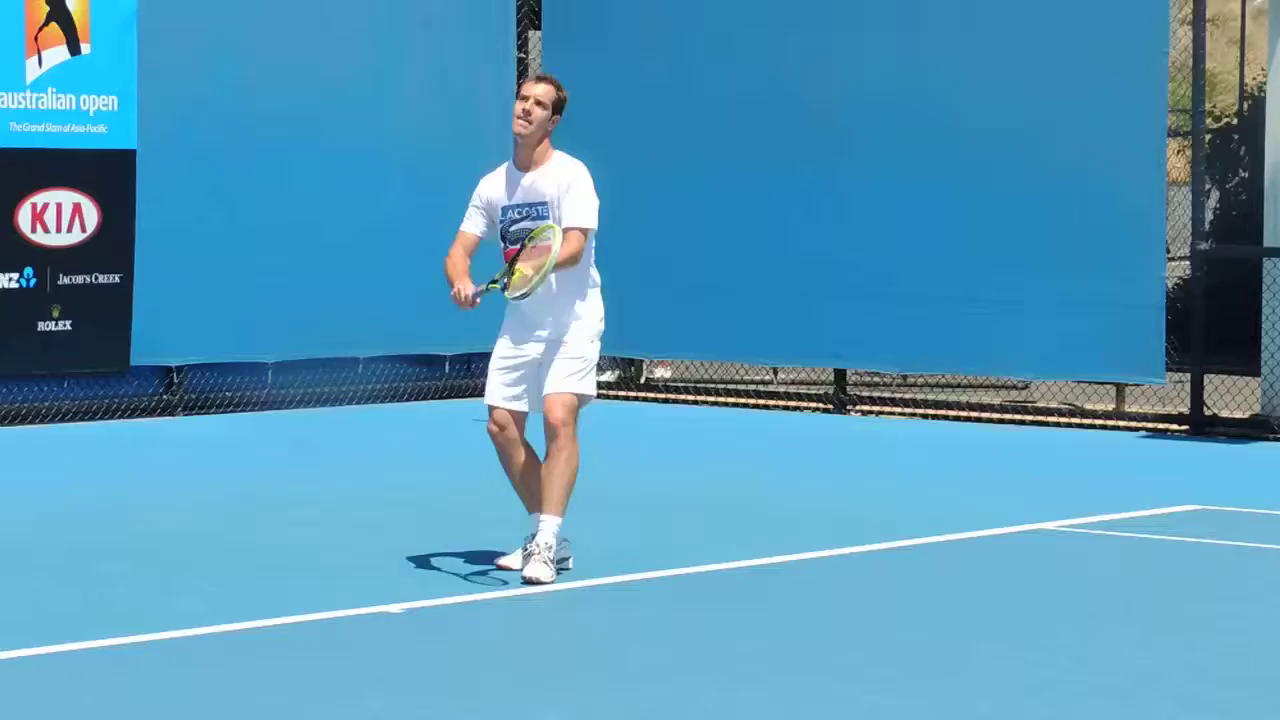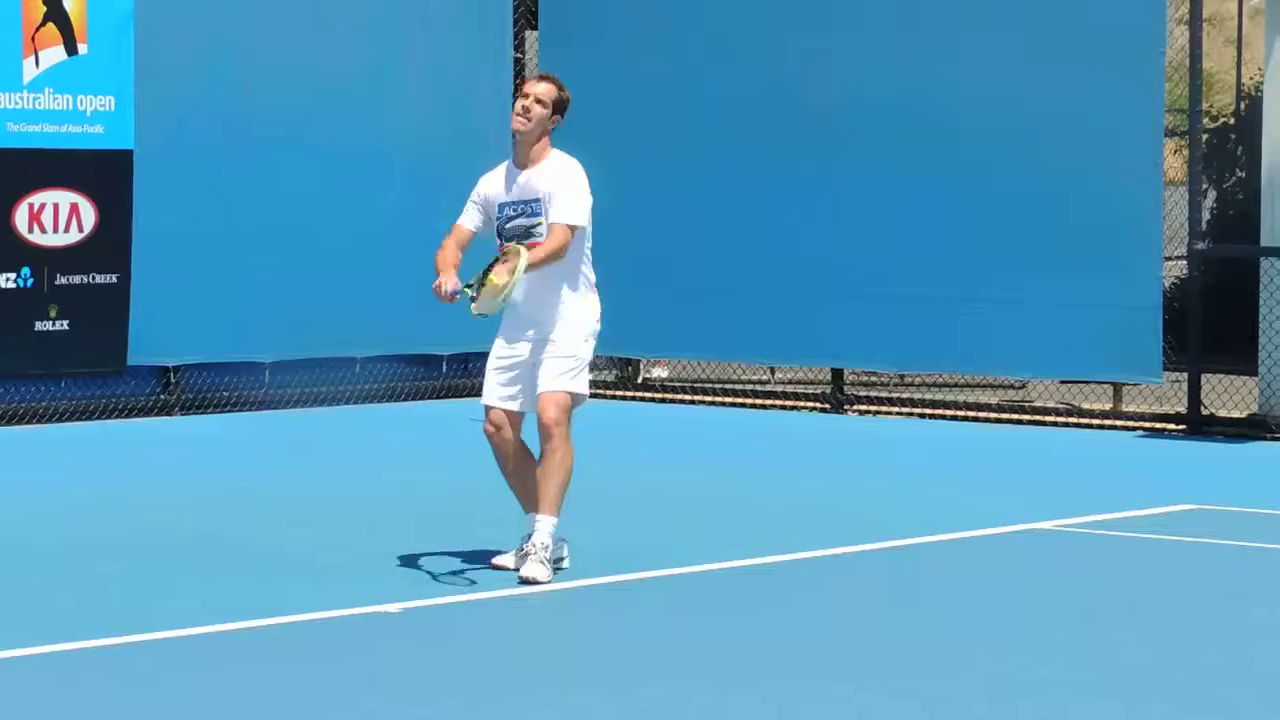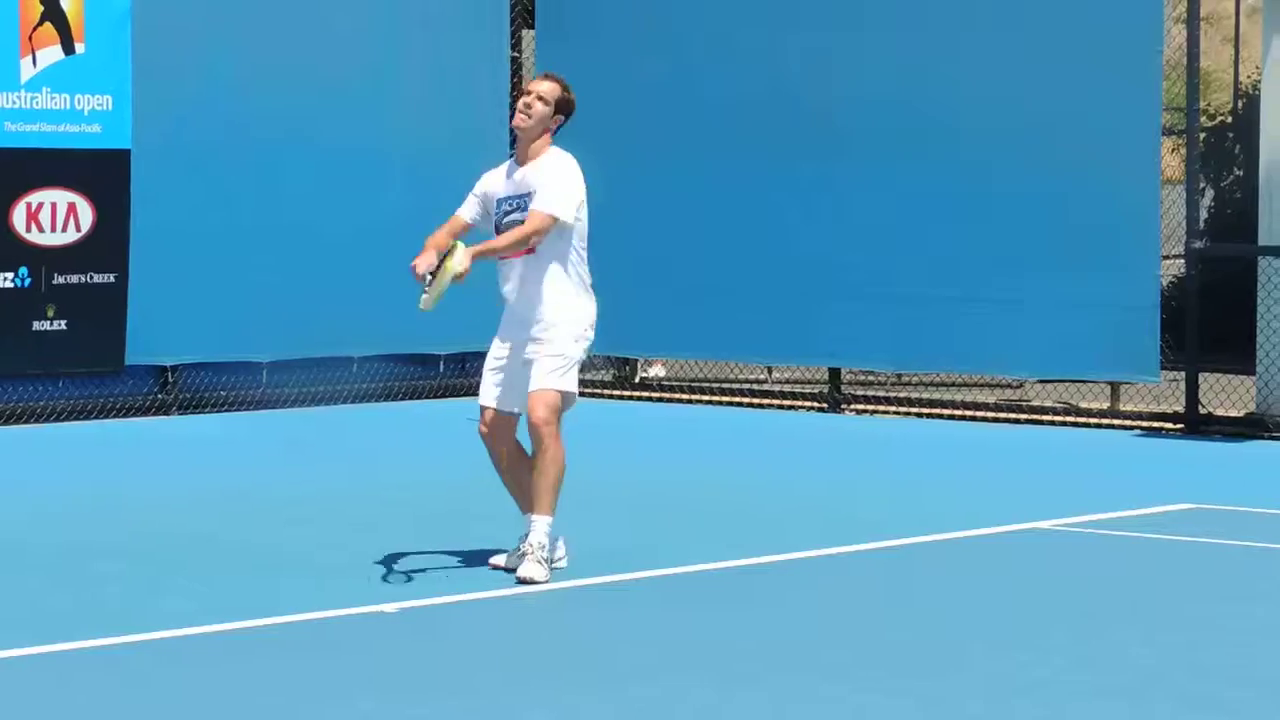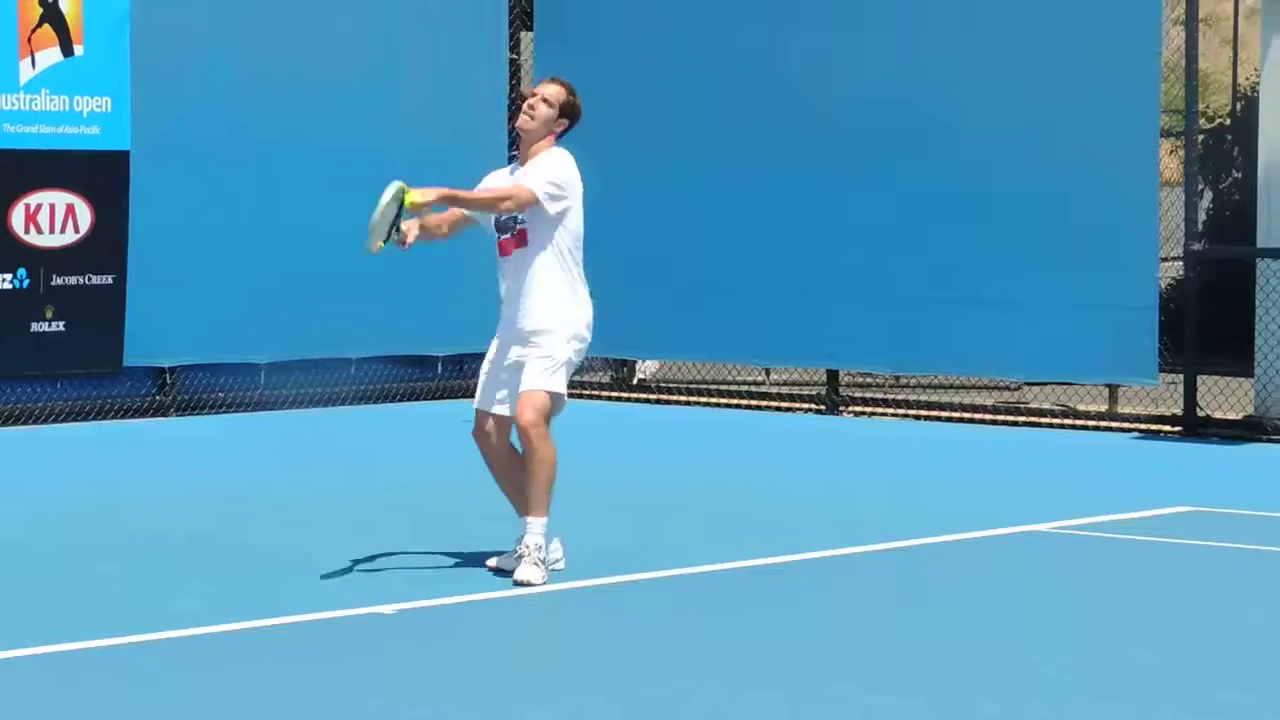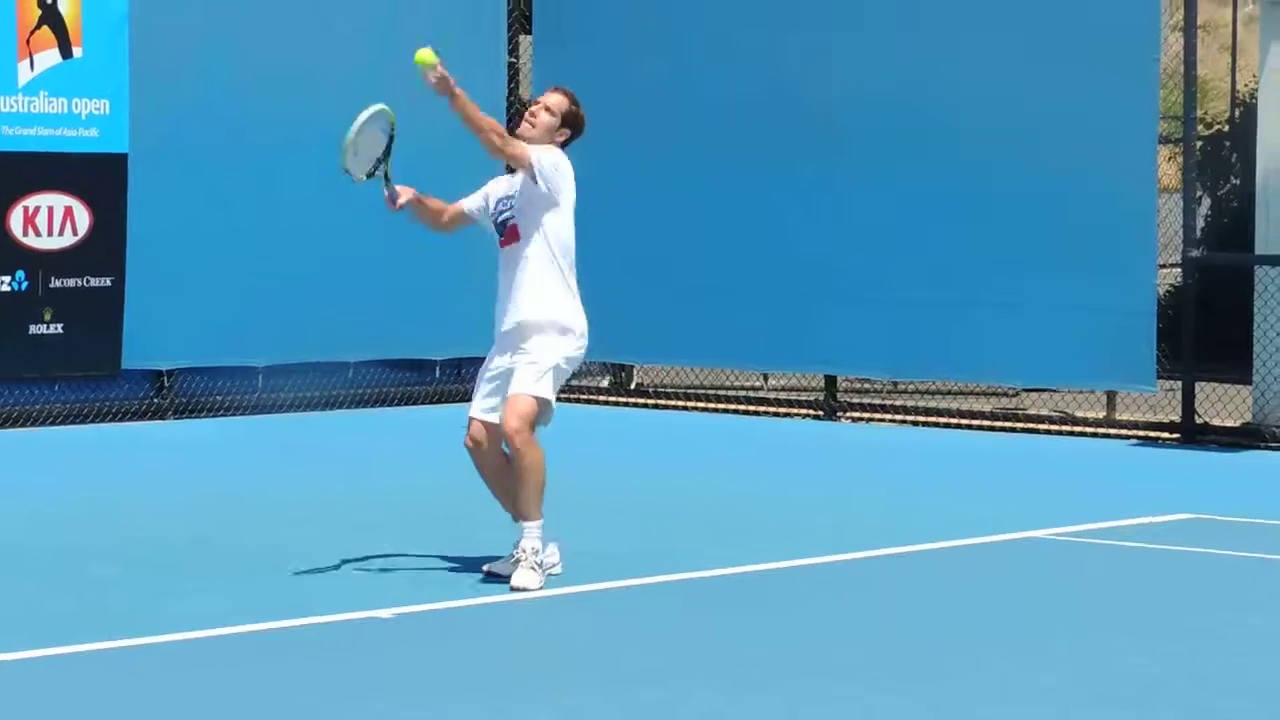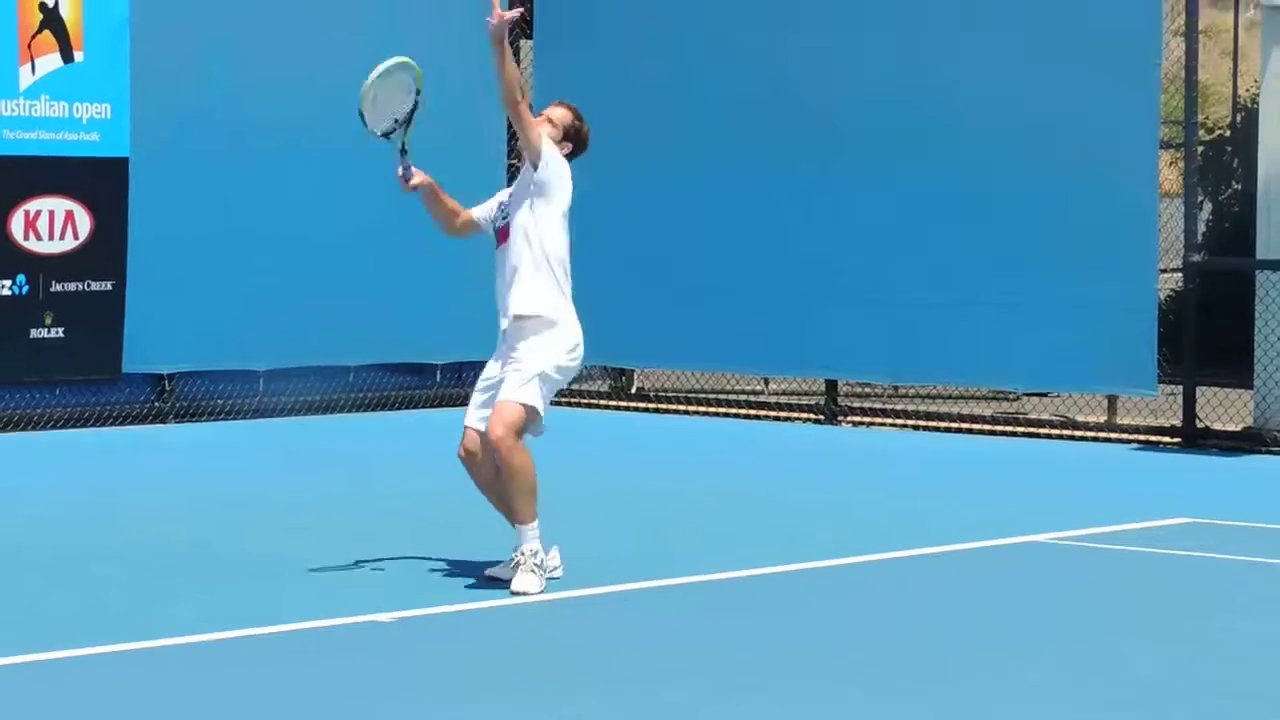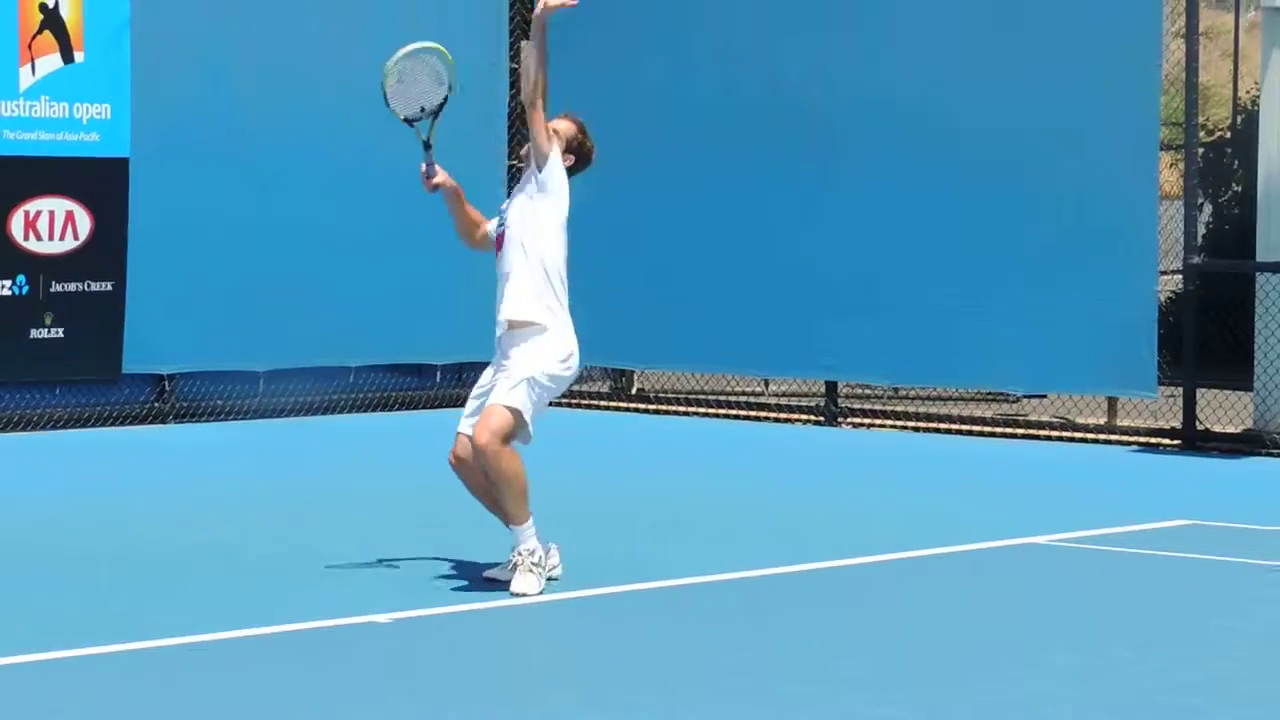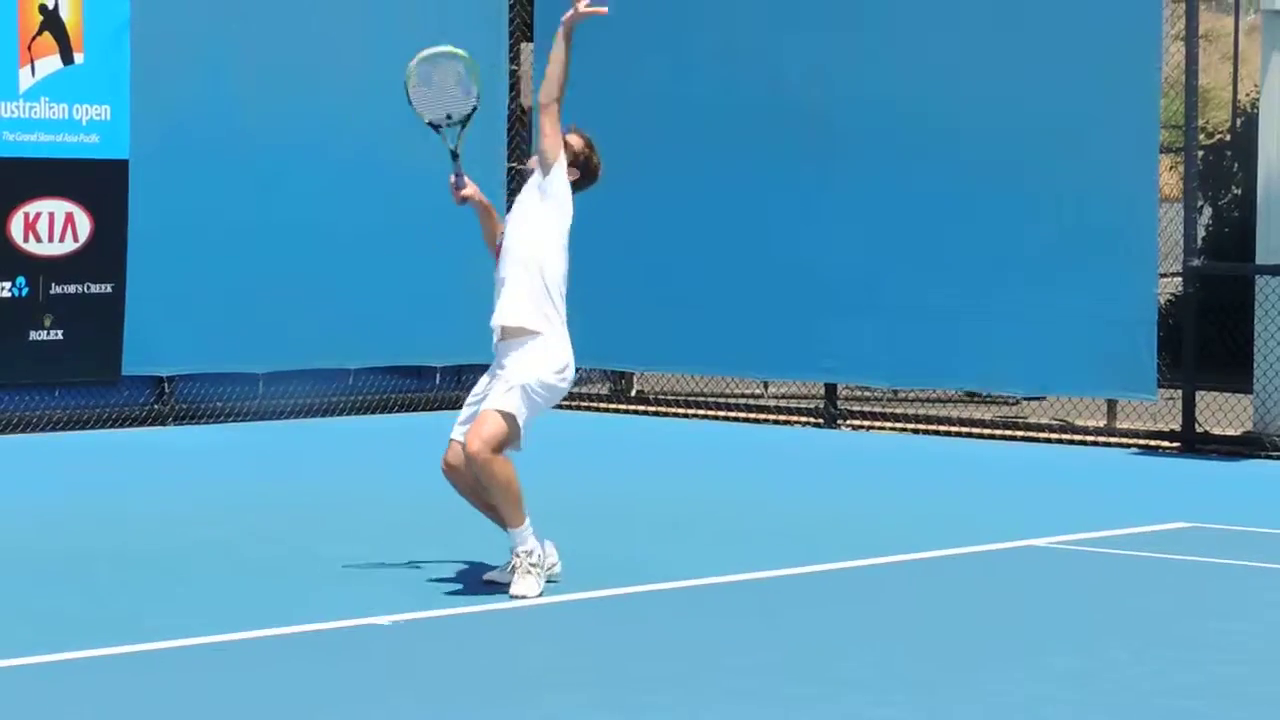
dt=0.1s
person 1, frame 1
left shoulder: (571, 173)
right shoulder: (492, 185)
left elbow: (576, 247)
right elbow: (461, 248)
right wrist: (460, 280)
left hip: (571, 323)
right hip: (520, 327)
left knee: (558, 419)
right knee: (502, 425)
left ankle: (548, 543)
right ankle: (545, 535)
person 1, frame 2
left shoulder: (566, 171)
right shoulder: (492, 183)
left elbow: (560, 243)
right elbow: (455, 242)
right wrist: (447, 273)
left hip: (567, 321)
right hip: (516, 326)
left knee: (552, 418)
right knee: (499, 425)
left ankle: (544, 543)
right ankle: (541, 535)
person 1, frame 3
left shoulder: (561, 168)
right shoulder: (496, 180)
left elbow: (536, 230)
right elbow: (452, 229)
left wrist: (473, 253)
right wrist: (431, 253)
left hip: (562, 322)
right hip: (516, 325)
left knee: (542, 416)
right knee: (495, 428)
left ankle: (540, 543)
right ankle: (541, 537)
person 1, frame 4
left shoulder: (558, 167)
right shoulder: (500, 177)
left elbow: (508, 201)
right elbow: (450, 223)
left wrist: (441, 194)
right wrist: (417, 225)
left hip: (557, 323)
right hip: (513, 326)
left knee: (531, 418)
right knee: (489, 431)
left ankle: (535, 545)
right ankle: (538, 540)
person 1, frame 5
left shoulder: (554, 168)
right shoulder: (504, 189)
left elbow: (504, 144)
right elbow: (447, 218)
left wrist: (452, 95)
right wrist: (415, 199)
left hip: (551, 329)
right hip: (512, 337)
left knee: (513, 434)
right knee: (479, 441)
left ankle: (532, 547)
right ankle: (534, 546)
person 1, frame 6
left shoulder: (550, 173)
right shoulder: (513, 198)
left elbow: (517, 109)
right elbow: (457, 224)
right wrist: (428, 186)
left hip: (547, 337)
right hip: (514, 342)
left knee: (503, 432)
right knee: (473, 449)
left ankle: (530, 551)
right ankle: (532, 545)
person 1, frame 7
left shoulder: (547, 186)
right shoulder: (522, 201)
left elbow: (531, 100)
right elbow: (477, 237)
right wrist: (451, 190)
left hip: (542, 346)
right hip: (511, 350)
left knee: (486, 440)
right knee: (464, 456)
left ankle: (531, 549)
right ankle: (531, 548)
person 1, frame 8
left shoulder: (549, 192)
right shoulder: (531, 209)
left elbow: (548, 104)
right wrist: (481, 203)
left hip: (539, 355)
right hip: (509, 359)
left knee: (479, 446)
right knee: (457, 462)
left ankle: (528, 553)
right ankle: (531, 549)
